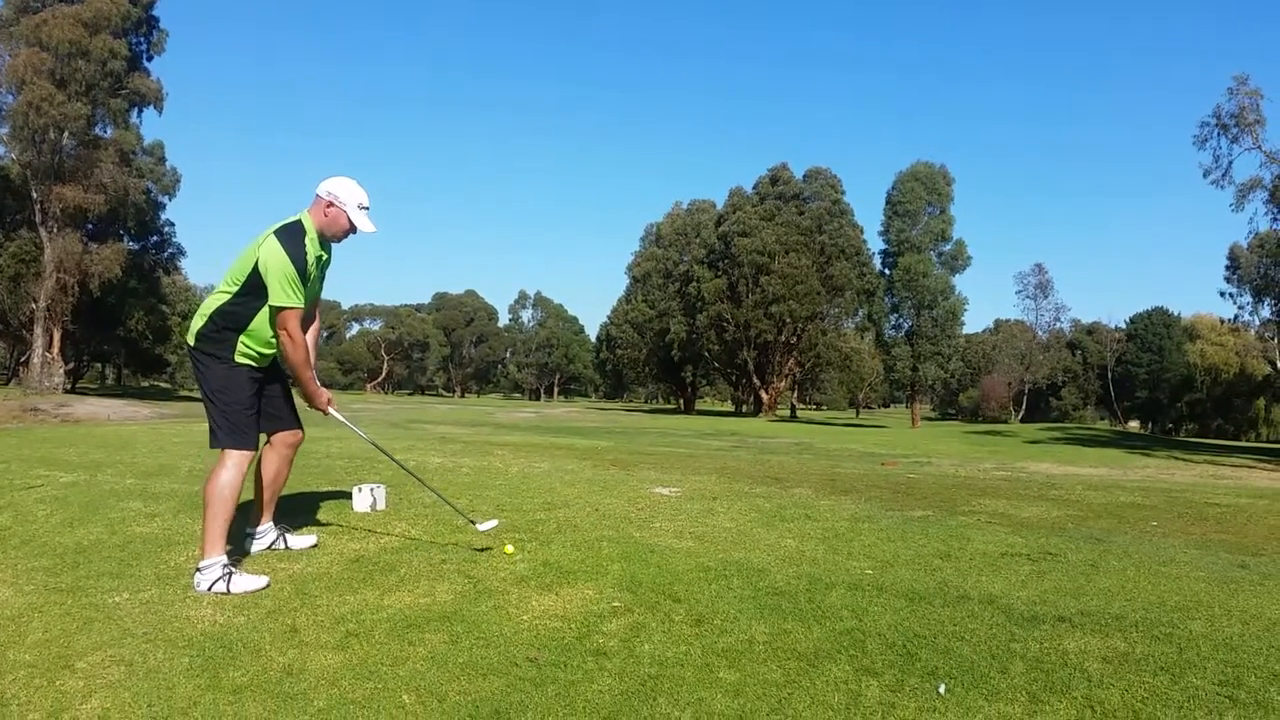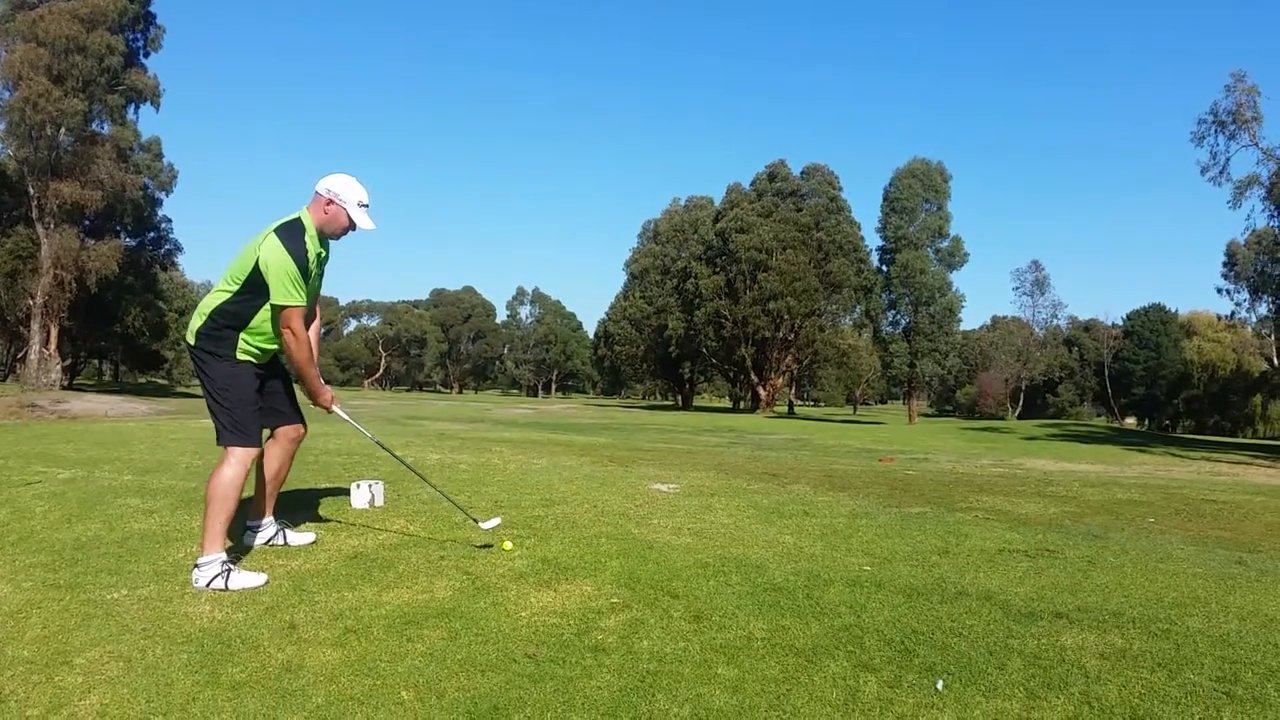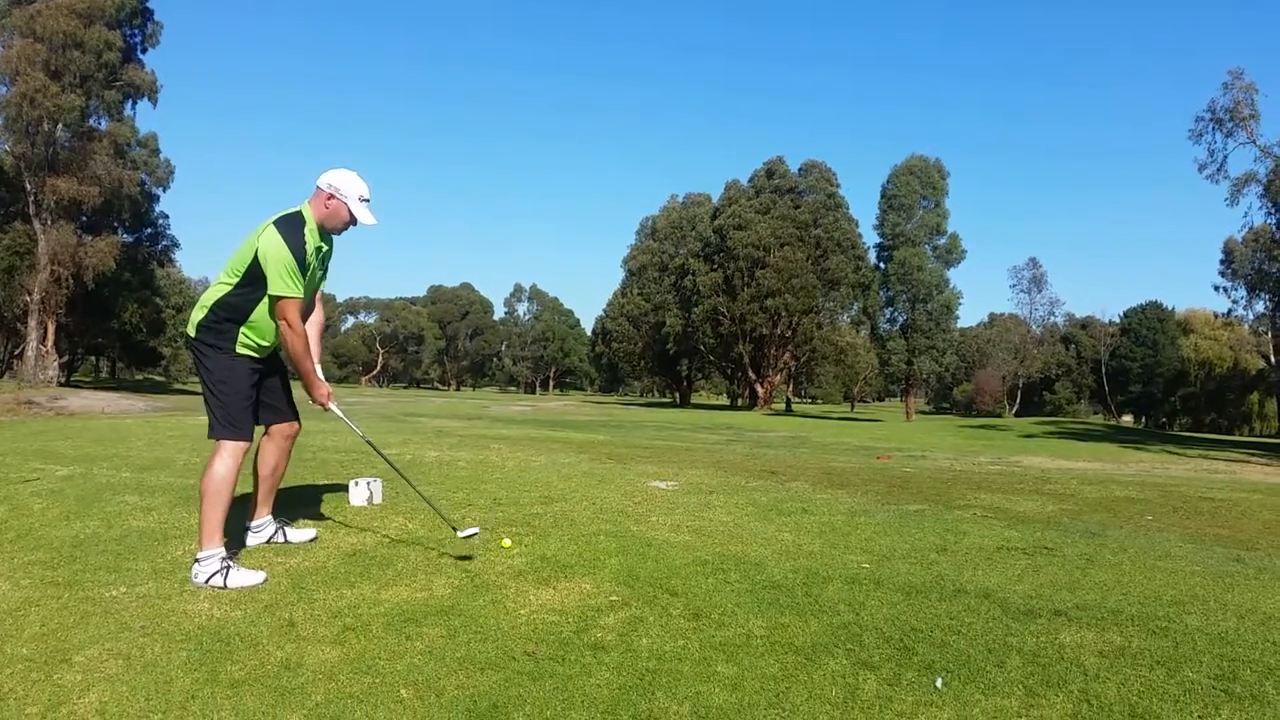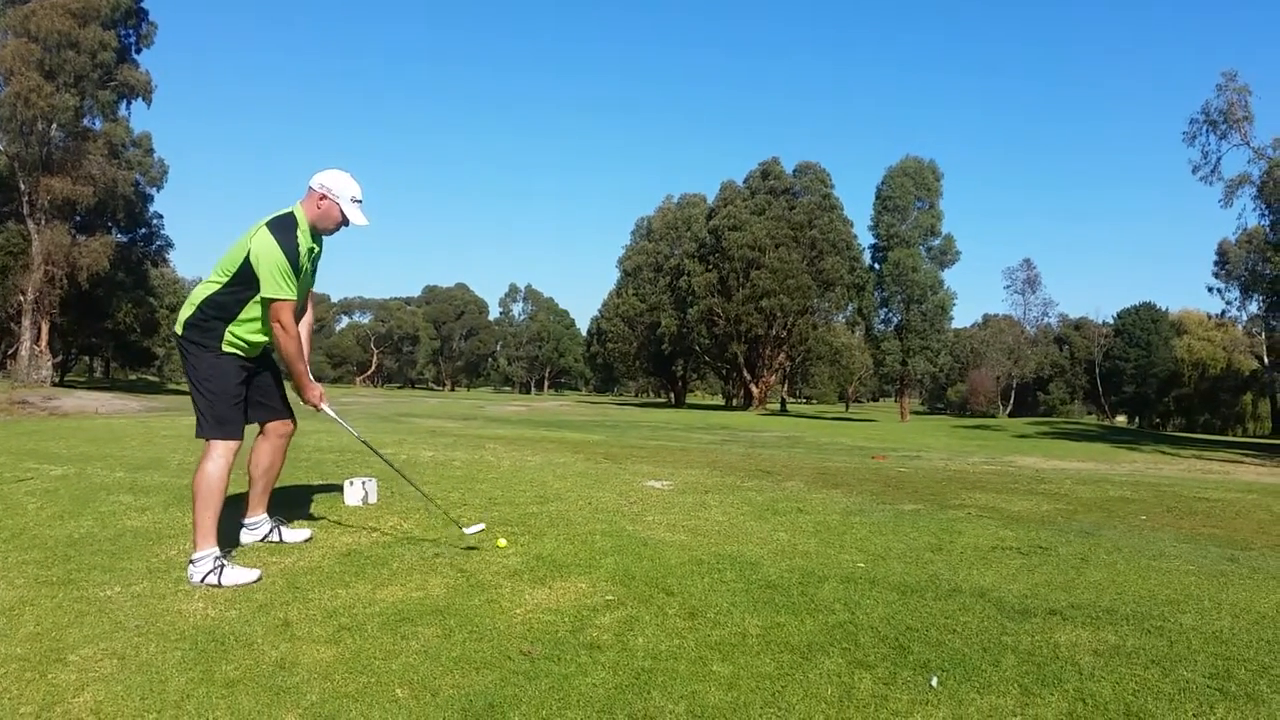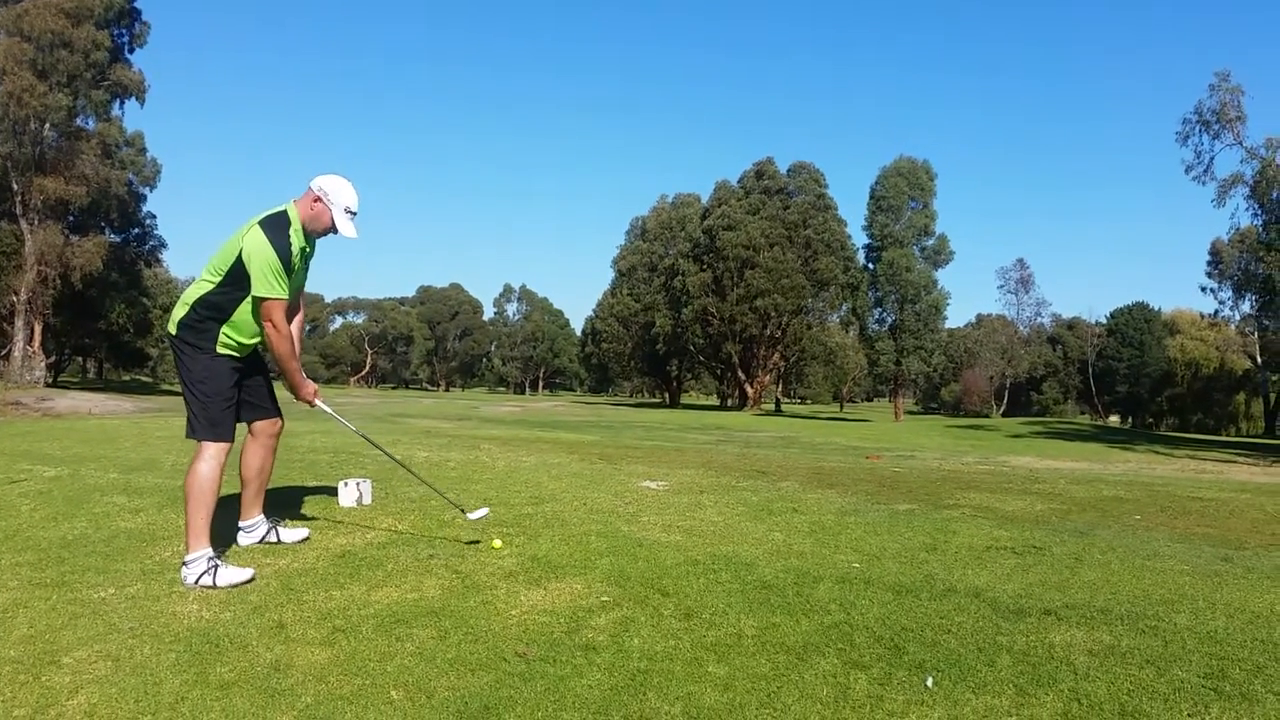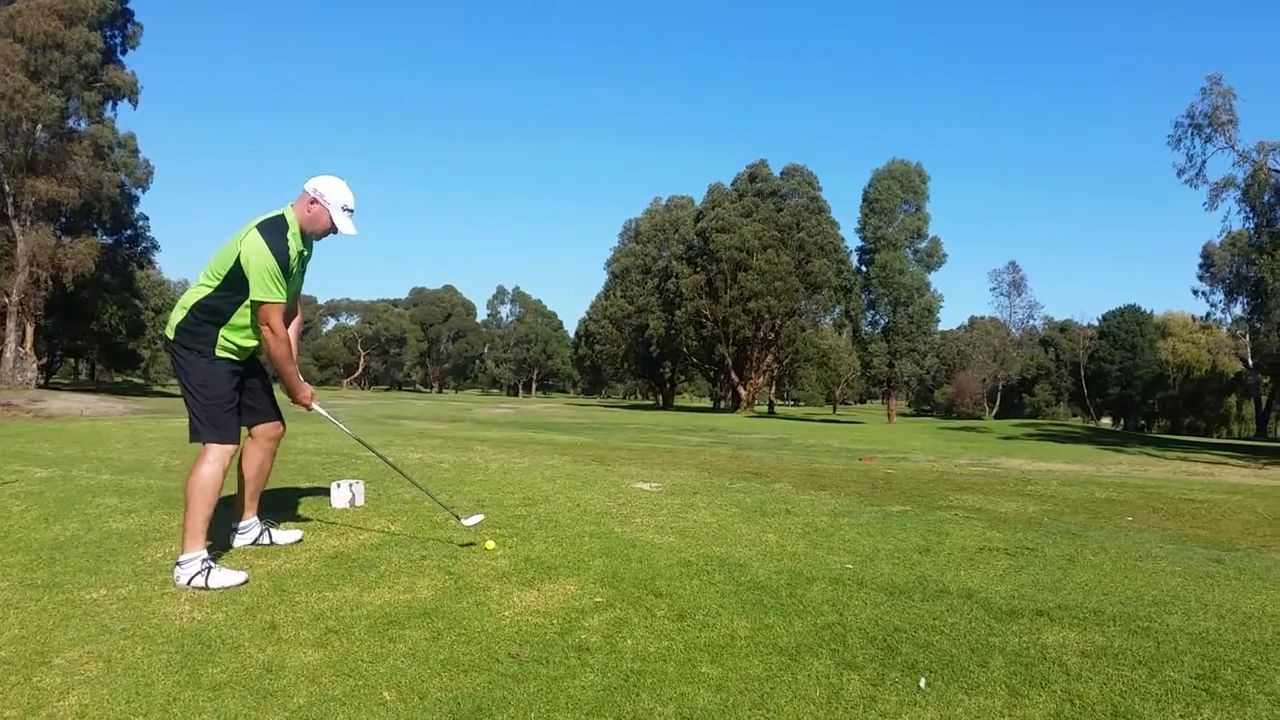
dt=0.3s
person 1, frame 1
left shoulder: (319, 247)
right shoulder: (285, 247)
left elbow: (310, 316)
right elbow: (289, 332)
left wrist: (310, 378)
right wrist: (311, 389)
left hip: (257, 352)
right hip: (221, 350)
left knee: (286, 435)
right knee: (238, 451)
left ankle: (262, 529)
right ankle: (212, 566)
person 1, frame 2
left shoulder: (317, 244)
right shoulder: (286, 246)
left elbow: (310, 315)
right elbow: (292, 329)
left wrist: (312, 378)
right wrist: (316, 387)
left hip: (257, 348)
right hip: (221, 347)
left knee: (290, 429)
right knee: (242, 448)
left ankle: (262, 524)
right ankle: (210, 563)
person 1, frame 3
left shoulder: (320, 240)
right shoulder: (285, 238)
left elbow: (312, 308)
right elbow: (289, 321)
left wrist: (317, 370)
right wrist: (311, 382)
left hip: (257, 344)
right hip: (221, 340)
left knee: (283, 427)
right knee: (233, 442)
left ankle: (261, 524)
right ankle: (210, 559)
person 1, frame 4
left shoulder: (311, 240)
right shoulder: (279, 239)
left elbow: (303, 309)
right elbow: (282, 323)
left wrist: (304, 372)
right wrist: (304, 383)
left hip: (247, 342)
right hip: (209, 339)
left knee: (280, 424)
right knee: (224, 441)
left ankle: (255, 521)
right ankle: (204, 558)
person 1, frame 5
left shoulder: (303, 238)
right shoulder: (270, 238)
left elbow: (293, 308)
right elbow: (274, 322)
left wrist: (296, 371)
right wrist: (298, 381)
left hip: (238, 341)
right hip: (203, 340)
left knee: (268, 425)
right knee: (215, 442)
left ankle: (252, 523)
right ankle: (198, 560)
person 1, frame 6
left shoulder: (300, 241)
right shoulder: (268, 243)
left elbow: (290, 312)
right elbow: (271, 326)
left wrist: (292, 373)
right wrist: (294, 384)
left hip: (236, 345)
right hip: (199, 342)
left knee: (269, 429)
right knee: (220, 444)
left ankle: (245, 525)
right ankle: (191, 561)
